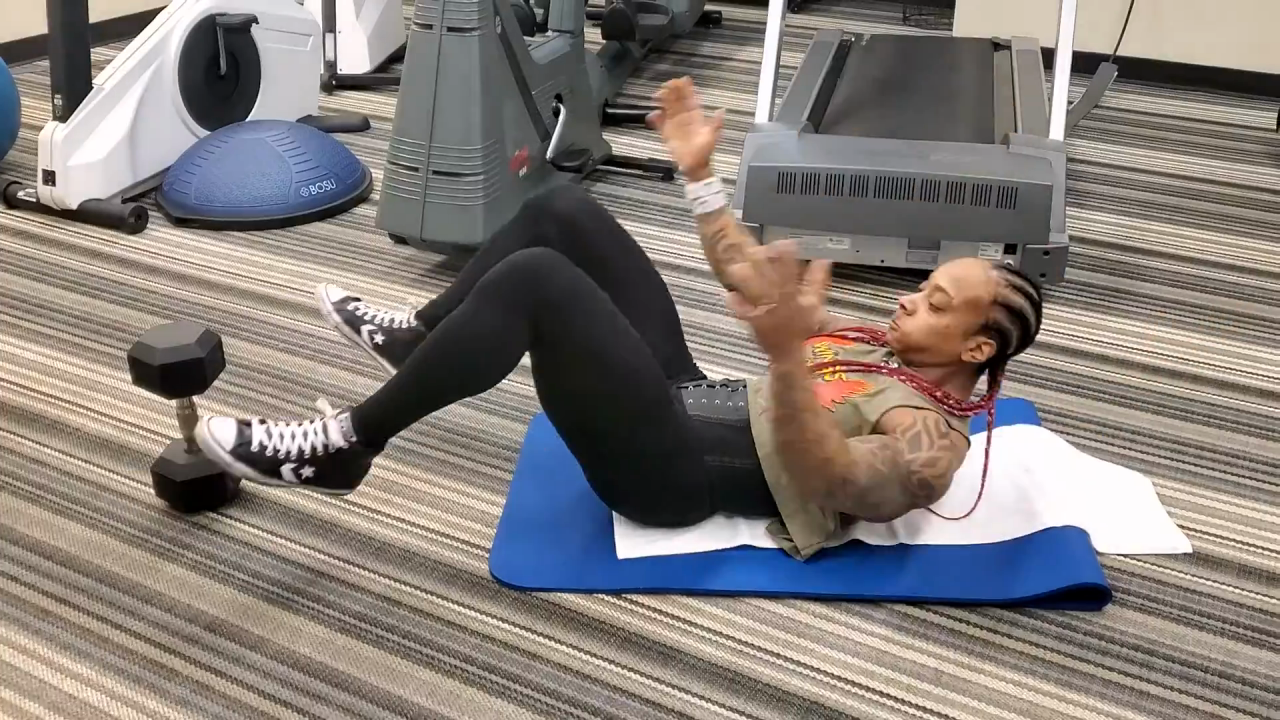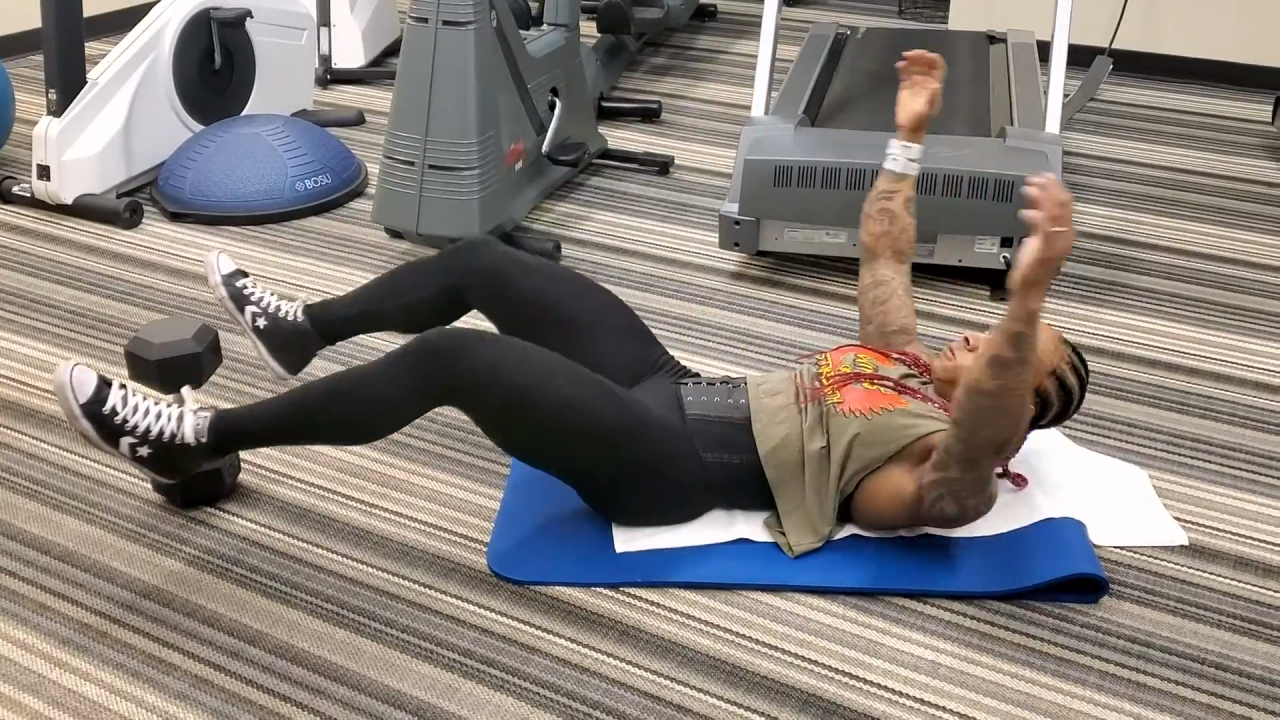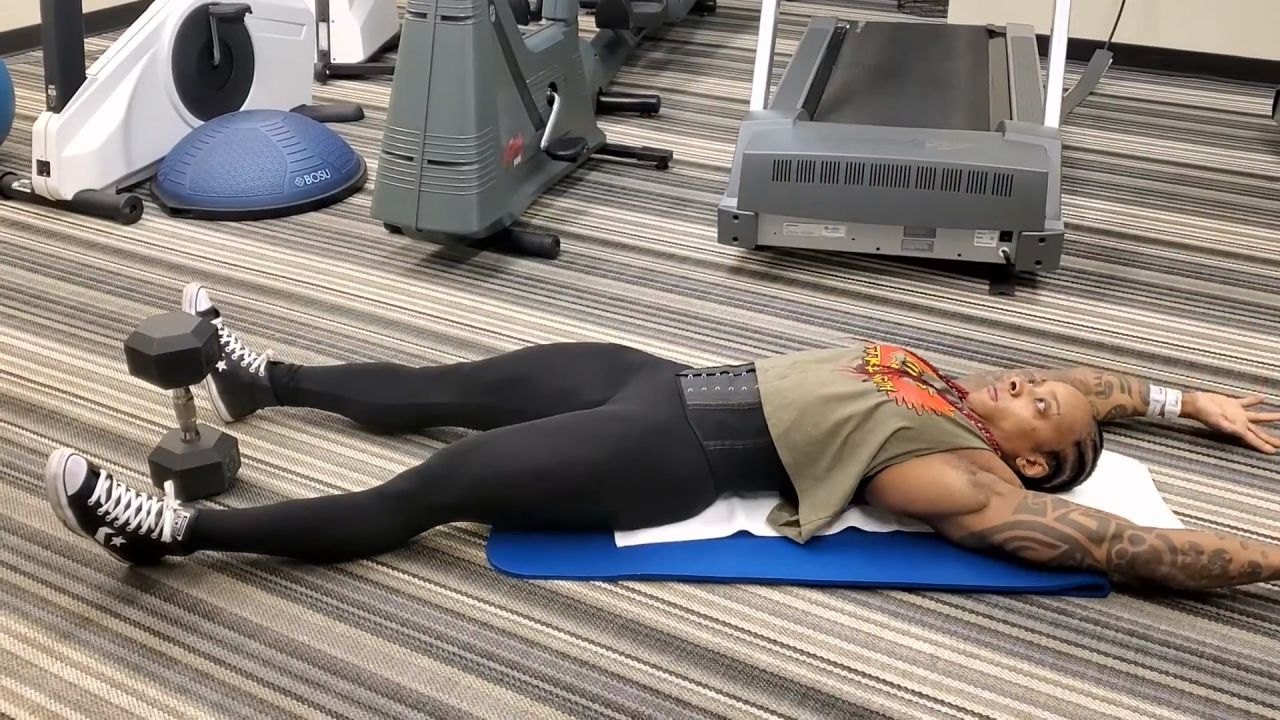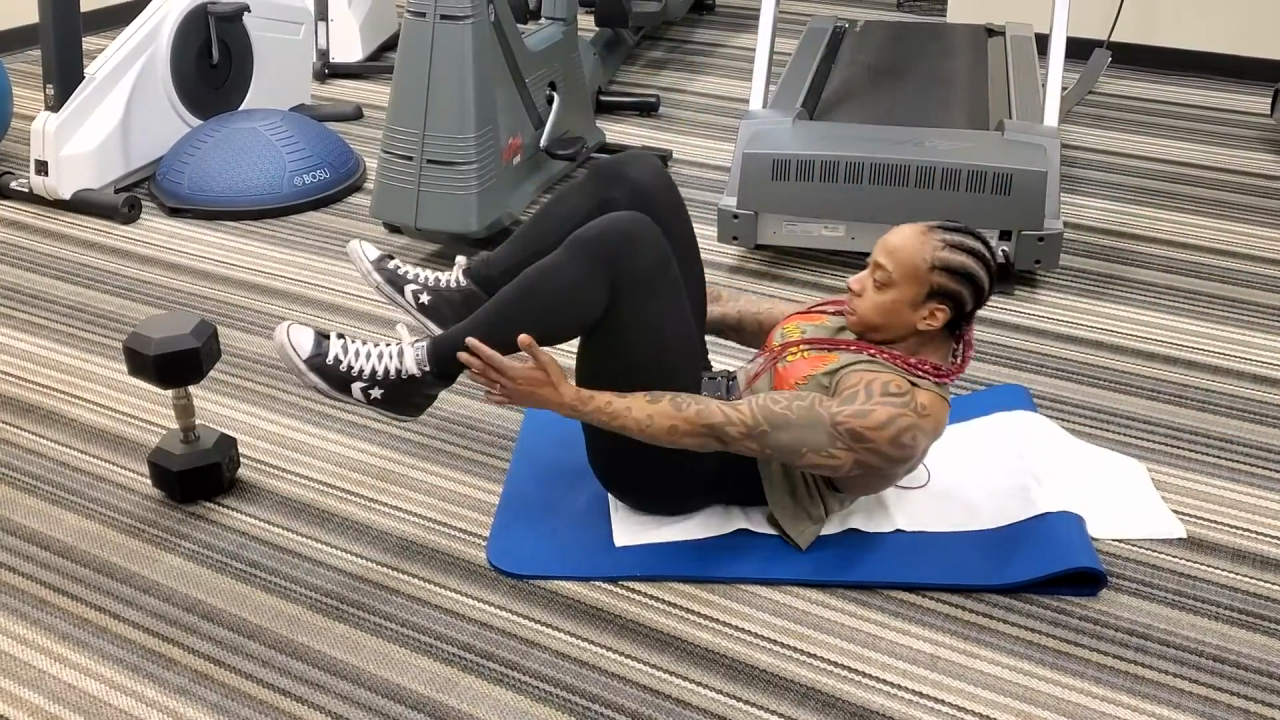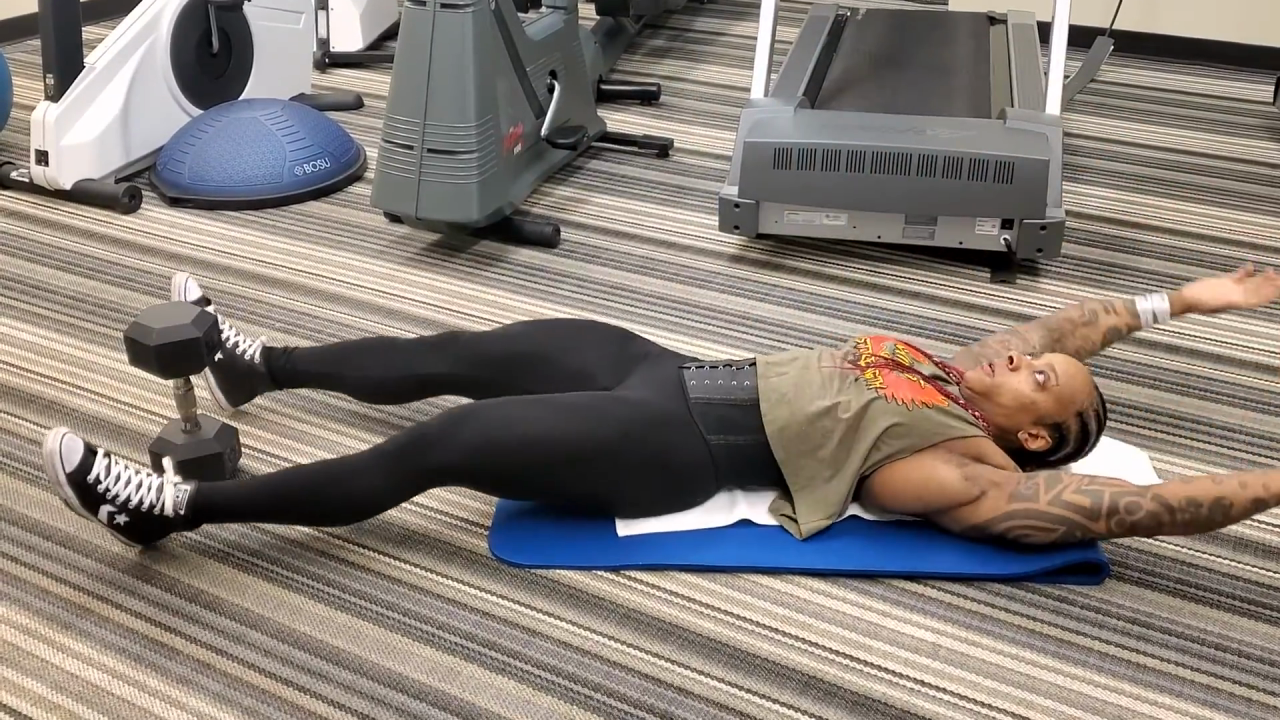
dt=1s
person 1, frame 1
left shoulder: (926, 450)
right shoulder: (892, 354)
left elbow: (818, 479)
right elbow: (744, 273)
left wrist: (787, 351)
right wrist: (698, 174)
left hip: (669, 474)
right hip: (690, 404)
left knee: (531, 282)
right knee: (561, 218)
left ankle: (341, 447)
right ankle: (409, 342)
person 1, frame 2
left shoulder: (943, 486)
right shoulder: (901, 363)
left elbow: (987, 434)
right elbow: (881, 256)
left wrist: (1027, 297)
right wrist: (907, 137)
left hip: (652, 462)
right hip: (662, 383)
left knee: (435, 363)
right knee: (473, 263)
left ankle: (195, 438)
right ankle: (296, 327)
person 1, frame 3
left shoulder: (981, 486)
right shoulder: (961, 395)
left elbow: (1134, 544)
right elbow: (1074, 369)
left hip: (669, 458)
right hip: (670, 380)
left knee: (421, 496)
right knee: (442, 388)
left ankle: (170, 530)
right ankle: (255, 374)
person 1, frame 4
left shoulder: (896, 416)
right shoulder: (868, 323)
left elbow: (733, 431)
right elbow: (719, 306)
left wrist: (568, 397)
left hip: (668, 465)
right hip: (689, 390)
left knee: (621, 237)
right knee: (635, 178)
left ankle: (414, 369)
right ankle: (459, 294)
person 1, frame 5
left shoulder: (976, 475)
right shoulder: (962, 381)
left elbow: (1125, 505)
right elbow: (1058, 322)
right wrist: (1180, 298)
left hip: (672, 450)
right hip: (678, 372)
left knee: (428, 450)
right knee: (449, 356)
left ankle: (169, 505)
right ankle: (252, 363)
